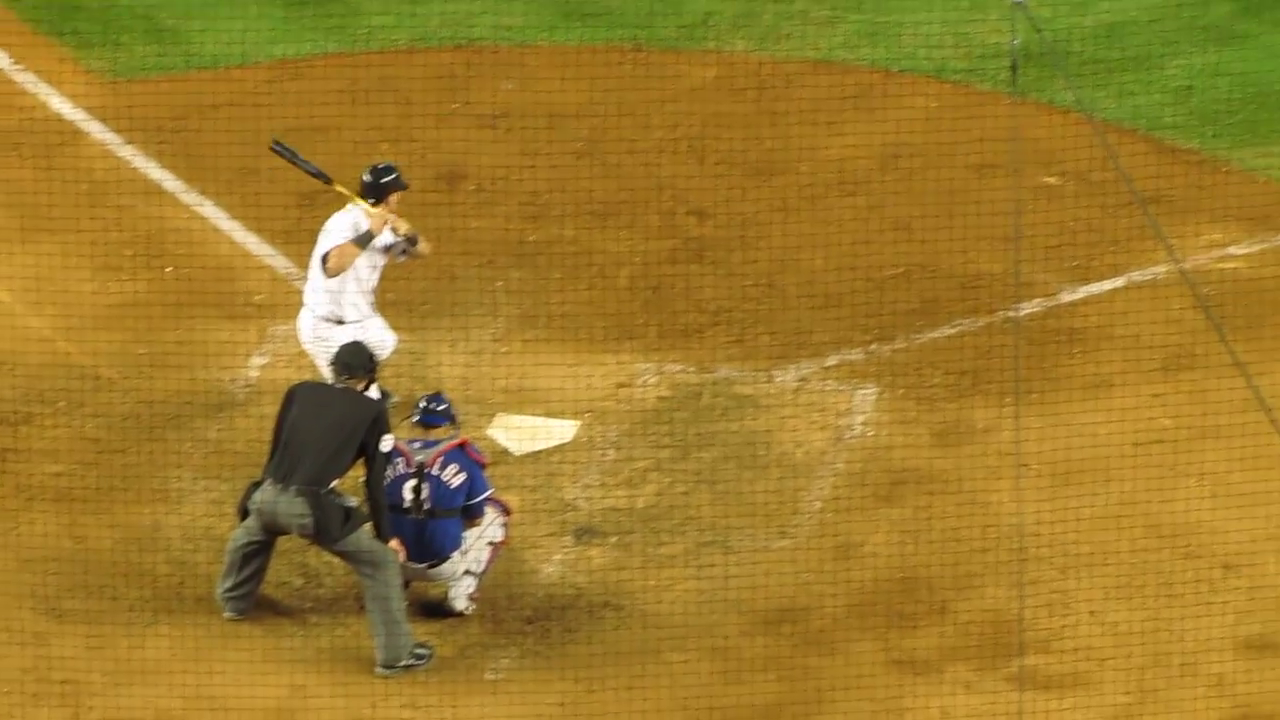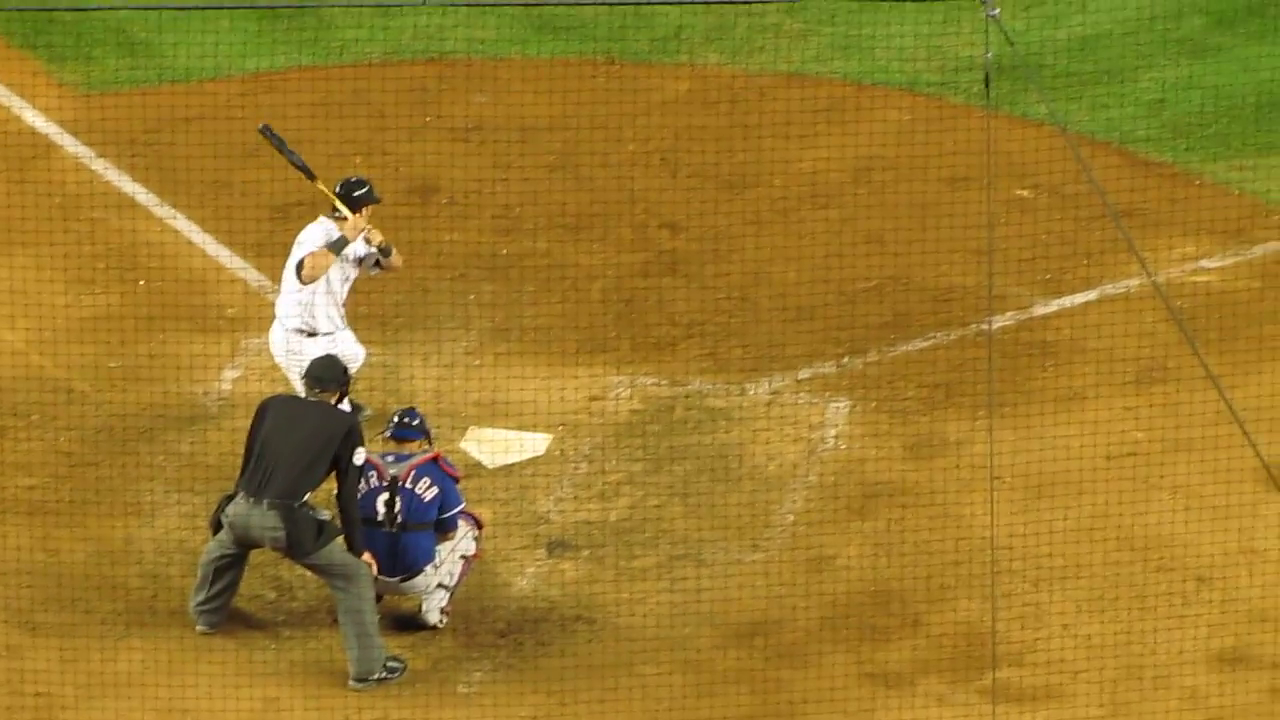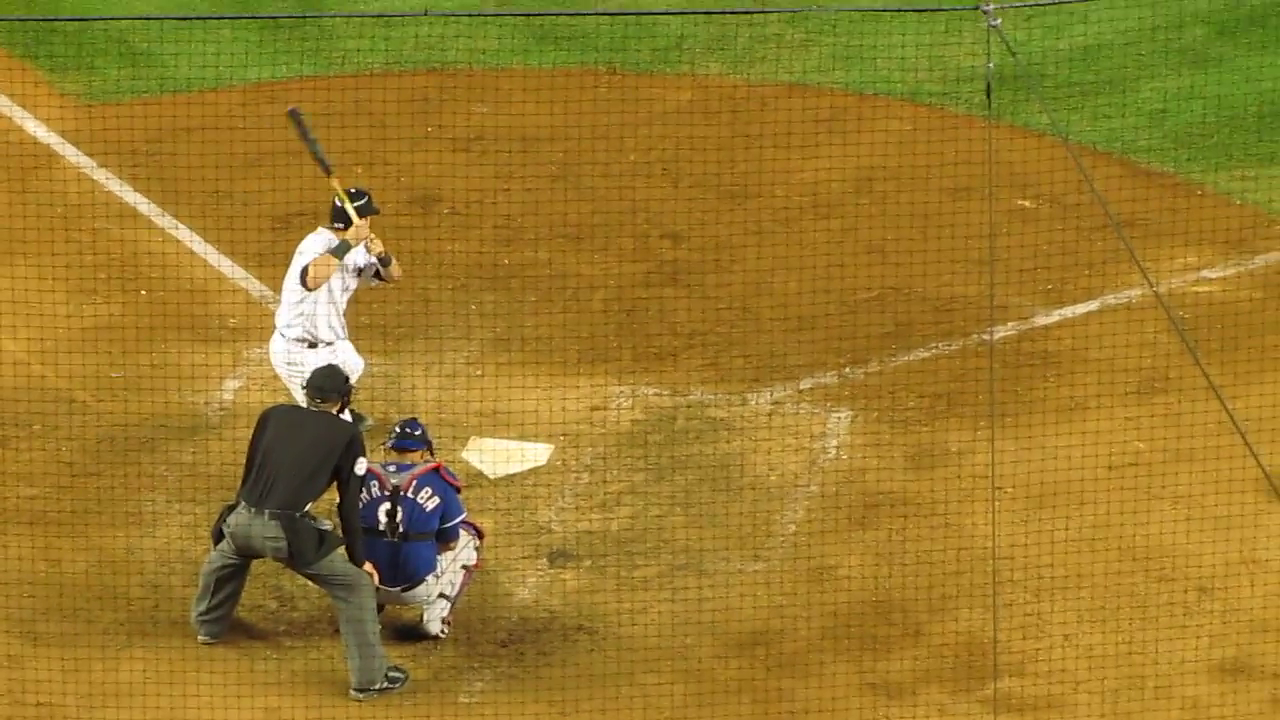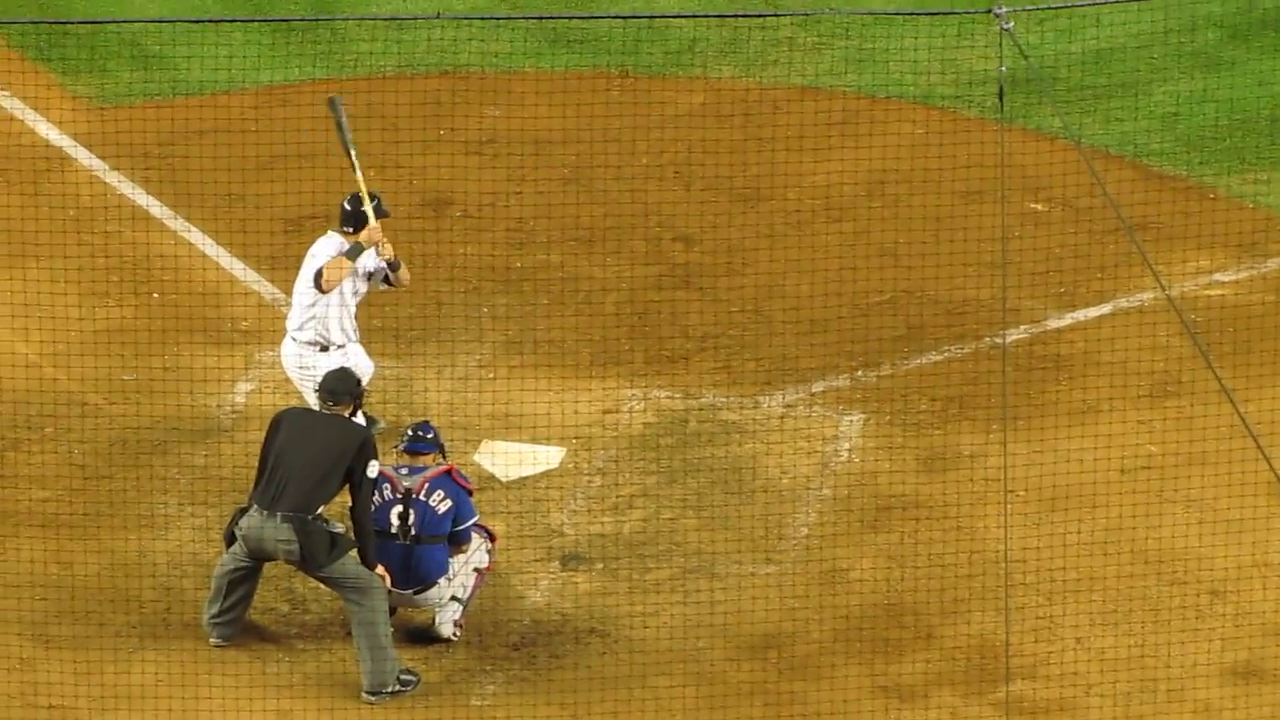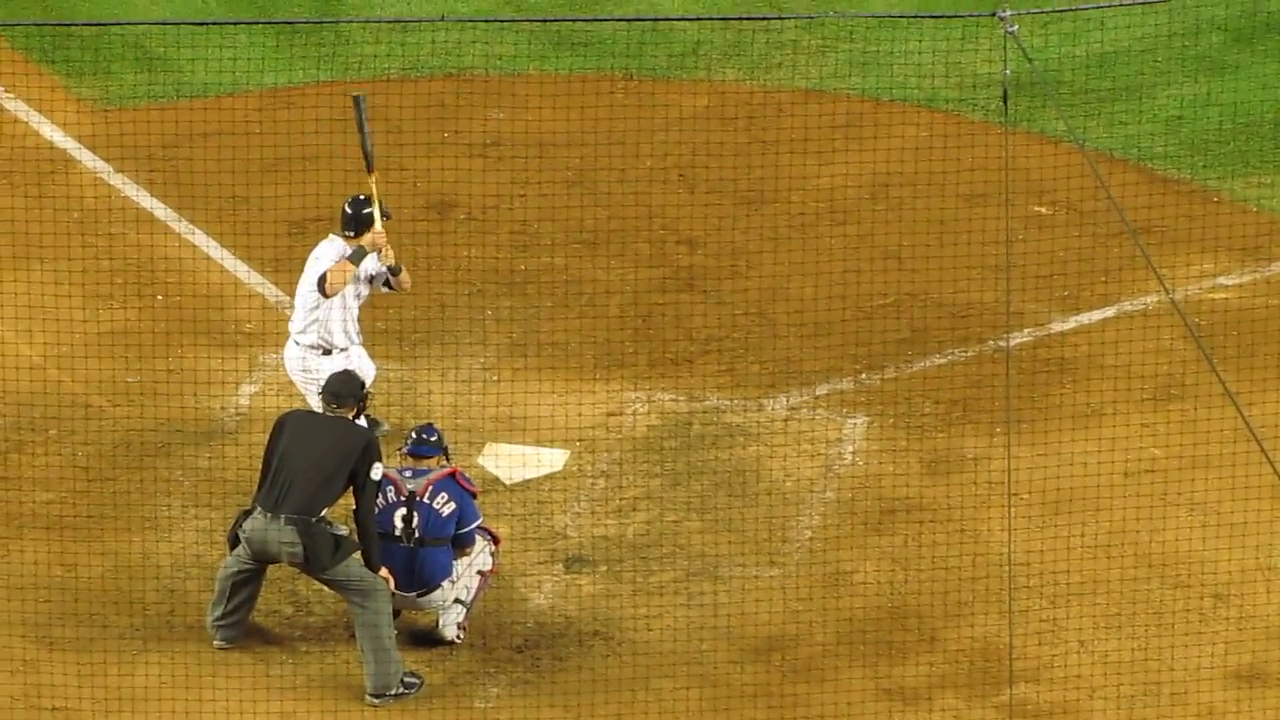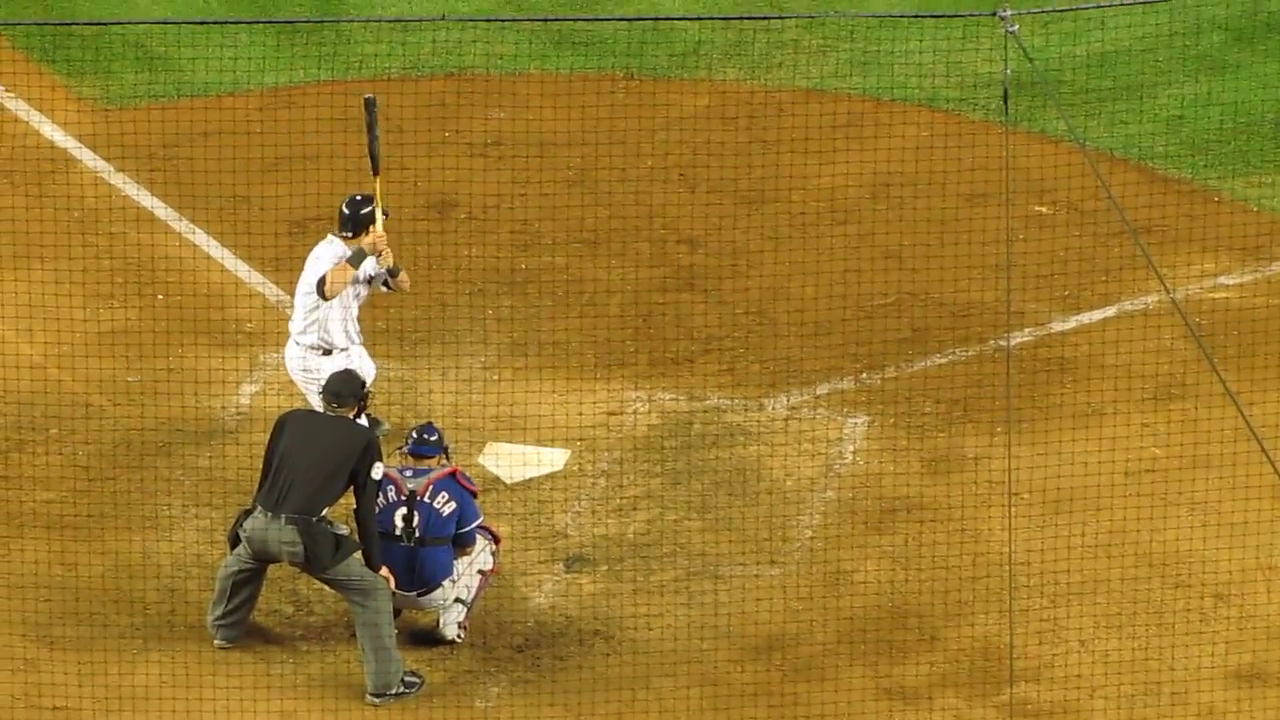
dt=0.1s
person 1, frame 1
left shoulder: (300, 391)
right shoulder: (372, 411)
right elbow: (375, 480)
right wrist: (384, 535)
left hip: (270, 497)
right hip: (313, 507)
left knee: (248, 534)
right knee: (382, 562)
left ankle: (234, 601)
right ankle: (395, 654)
person 1, frame 2
left shoulder: (272, 405)
right shoulder: (345, 424)
right elbow: (348, 493)
right wrist: (357, 548)
left hip: (242, 511)
right hip: (286, 521)
left knee: (221, 546)
right knee: (355, 575)
left ankle: (207, 615)
right ankle: (367, 667)
person 1, frame 3
left shoulder: (273, 415)
right shoulder: (347, 434)
right elbow: (349, 503)
right wrist: (358, 558)
left hip: (243, 521)
right hip: (287, 531)
left knee: (222, 556)
right knee: (356, 585)
left ankle: (208, 624)
right ankle: (369, 677)
person 1, frame 4
left shoulder: (286, 418)
right shoulder: (359, 437)
right elbow: (362, 506)
right wrist: (370, 561)
left hip: (256, 524)
right hip: (300, 534)
left knee: (234, 560)
right knee: (369, 588)
left ankle: (220, 627)
right ankle: (381, 681)
person 1, frame 5
left shoulder: (289, 420)
right shoulder: (362, 439)
right elbow: (365, 508)
right wrist: (374, 564)
left hip: (259, 527)
right hip: (303, 536)
left knee: (237, 562)
right knee: (373, 591)
left ankle: (223, 629)
right ankle: (384, 683)
person 1, frame 6
left shoulder: (290, 419)
right shoulder: (363, 438)
right elbow: (366, 508)
right wrist: (374, 564)
left hip: (260, 526)
right hip: (304, 535)
left knee: (238, 562)
right knee: (374, 590)
left ankle: (224, 629)
right ankle: (385, 683)
person 2, frame 1
left shoulder: (384, 222)
right shoulder: (344, 222)
left elbow: (422, 251)
right elbow: (330, 266)
left wrist: (408, 234)
right wrist: (370, 233)
left hip: (358, 316)
right hip: (327, 327)
left knee: (383, 343)
person 2, frame 2
left shoulder: (356, 236)
right shoulder: (318, 233)
left elbow: (394, 263)
right elbow: (305, 274)
left wrist: (381, 244)
right wrist: (344, 239)
left hip: (330, 330)
right hip: (298, 341)
left knee: (353, 357)
person 2, frame 3
left shoulder: (356, 247)
right shoulder: (318, 243)
left elbow: (393, 275)
right elbow: (310, 280)
left wrist: (381, 254)
right wrist: (347, 244)
left hip: (329, 340)
right hip: (298, 352)
left knee: (351, 367)
person 2, frame 4
left shoulder: (365, 249)
right shoulder: (328, 247)
left elbow: (402, 281)
right elbow: (324, 283)
left wrist: (391, 259)
right wrist: (360, 247)
left hip: (341, 344)
right hip: (310, 355)
left knee: (362, 371)
person 2, frame 5
left shoulder: (366, 252)
right shoulder: (330, 251)
left elbow: (403, 285)
right elbow: (328, 288)
left wrist: (392, 264)
right wrist: (363, 251)
left hip: (343, 346)
right hip: (313, 358)
left knee: (364, 373)
person 2, frame 6
left shoulder: (366, 251)
right shoulder: (328, 252)
left elbow: (402, 285)
right elbow: (327, 290)
left wrist: (390, 265)
right wrist: (363, 253)
left hip: (344, 345)
right hip: (313, 358)
left knee: (365, 374)
person 3, frame 1
left shoulder: (390, 453)
right shoulder: (464, 456)
right elbow: (475, 519)
right hip: (444, 563)
right knee: (494, 512)
right ankle: (461, 594)
person 3, frame 2
left shoulder: (362, 467)
right shoulder: (437, 470)
right elbow: (449, 533)
right hip: (417, 577)
right knee: (467, 525)
right ankle: (434, 608)
person 3, frame 3
left shoulder: (363, 477)
right shoulder: (439, 480)
right elbow: (450, 543)
right hip: (418, 586)
right knee: (469, 535)
right ankle: (435, 618)
person 3, frame 4
left shoulder: (375, 480)
right shoulder: (451, 482)
right elbow: (462, 546)
right hip: (431, 589)
right knee: (480, 538)
right ankle: (447, 621)
person 3, frame 5
left shoulder: (379, 482)
right shoulder: (455, 485)
right elbow: (466, 548)
right hip: (434, 592)
right knee: (484, 541)
right ankle: (451, 623)
person 3, frame 6
left shoulder: (380, 482)
right shoulder: (455, 484)
right elbow: (466, 548)
right hip: (435, 591)
right knee: (485, 541)
right ankle: (452, 623)
